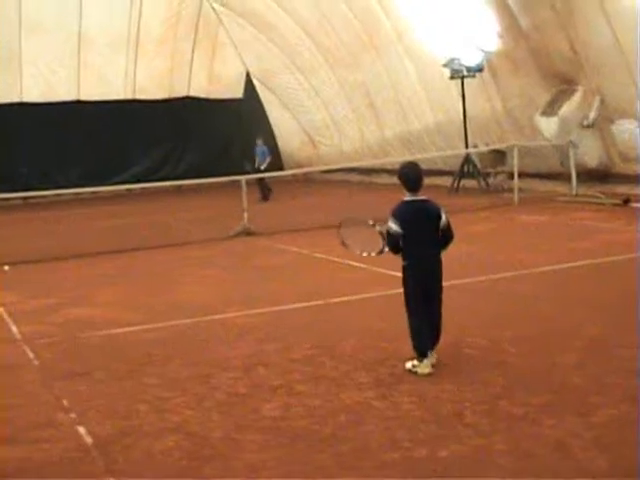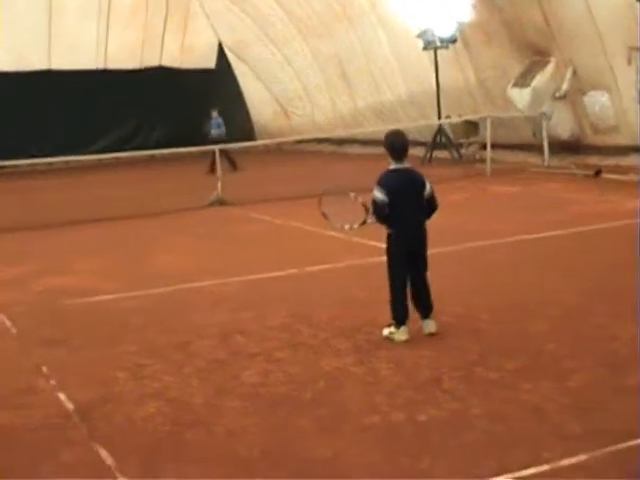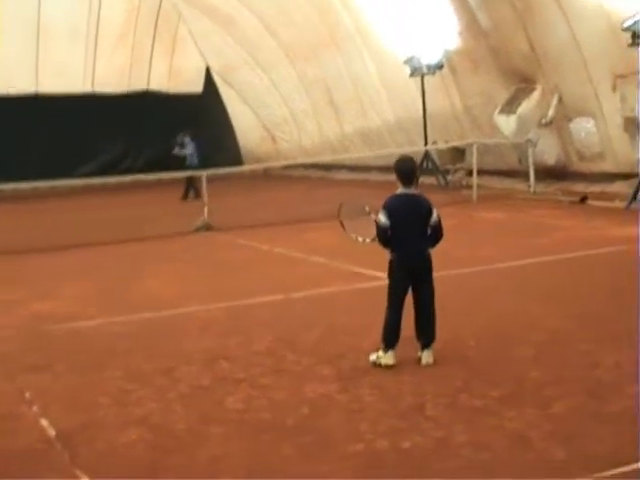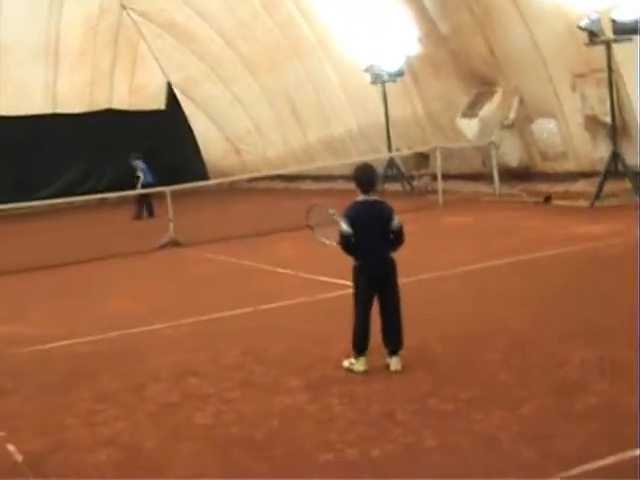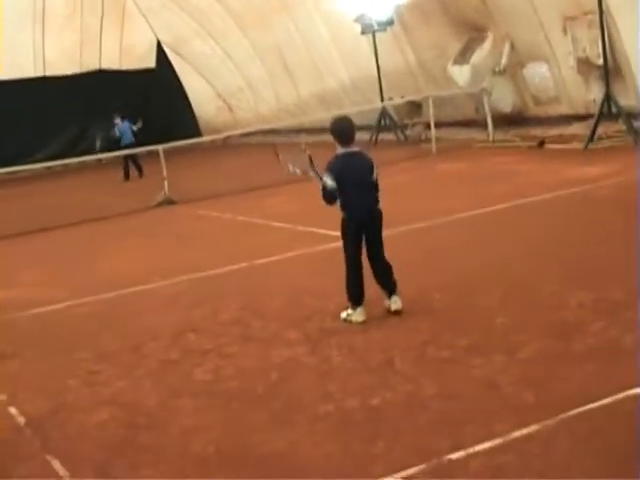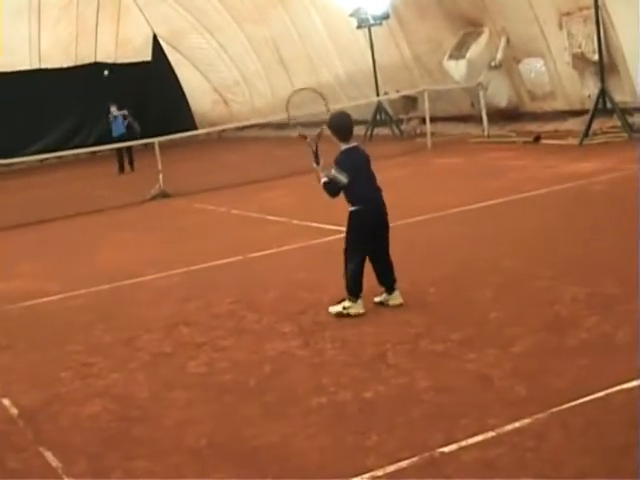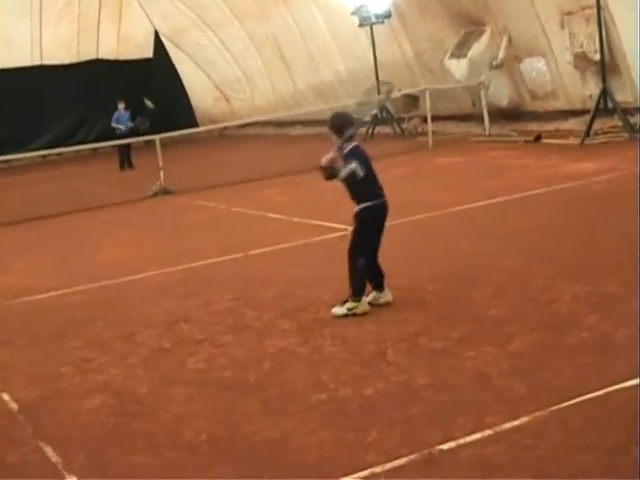
dt=0.4s
person 1, frame 1
left shoulder: (399, 212)
right shoulder: (434, 208)
left elbow: (393, 244)
right elbow: (447, 235)
left wrist: (405, 250)
left hip: (412, 267)
right hip: (433, 264)
left knee: (416, 312)
right knee: (433, 308)
left ankle: (423, 360)
right ankle: (430, 351)
person 1, frame 2
left shoulder: (385, 180)
right shoulder: (418, 177)
left elbow: (380, 213)
right elbow: (432, 205)
left wrist: (390, 221)
left hip: (398, 236)
right hip: (418, 234)
left knee: (398, 280)
right knee: (419, 276)
left ankle: (400, 327)
right ankle: (428, 319)
person 1, frame 3
left shoulder: (390, 204)
right shoulder: (426, 204)
left elbow: (382, 235)
right elbow: (437, 233)
left wrist: (394, 245)
left hip: (400, 261)
right hip: (422, 260)
left knee: (394, 305)
right knee: (425, 304)
left ankle: (388, 351)
right ankle: (426, 350)
person 1, frame 4
left shoulder: (351, 212)
right shoulder: (386, 209)
left elbow: (345, 243)
right elbow: (398, 238)
left hip: (363, 268)
right hip: (385, 266)
left knee: (362, 312)
right knee: (391, 310)
left ankle: (359, 358)
right ankle: (394, 356)
person 1, frame 5
left shoulder: (334, 165)
right shoulder: (366, 160)
left elbow: (329, 197)
right elbow: (374, 187)
left wrist: (343, 197)
left hip: (351, 218)
right hip: (372, 214)
left knee: (353, 262)
right knee: (377, 256)
left ankle: (357, 308)
right ankle: (393, 296)
person 1, frame 6
left shoulder: (342, 160)
right shoulder: (361, 153)
left elbow: (333, 191)
left wrist: (323, 177)
right wrist: (331, 176)
left hip: (361, 211)
right hip: (378, 206)
left knee: (353, 255)
right knee: (380, 251)
left ankle: (354, 301)
right ankle: (391, 292)
person 1, frame 7
left shoulder: (355, 155)
right shoulder: (349, 153)
left elbow: (351, 181)
right elbow: (330, 175)
left wrist: (338, 165)
right wrist: (327, 164)
left hip: (370, 208)
right hip: (374, 206)
left knee: (358, 252)
right knee: (366, 251)
left ankle: (357, 301)
right ankle: (380, 291)
